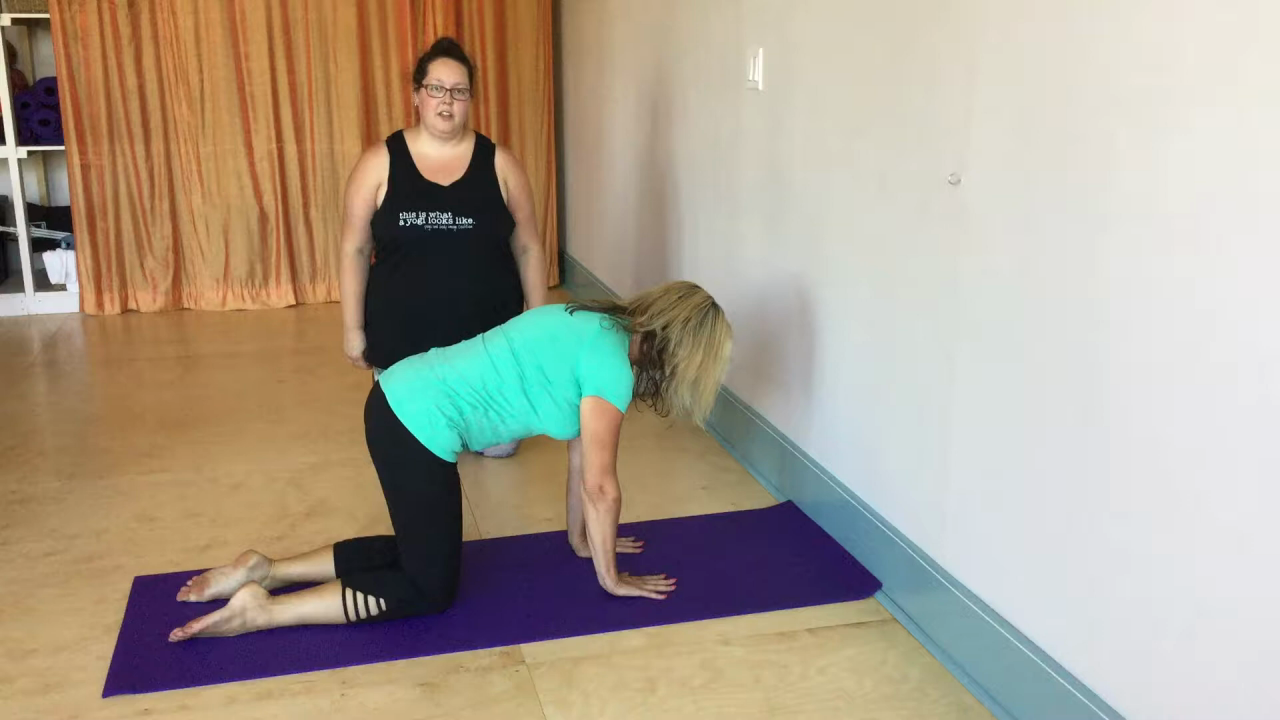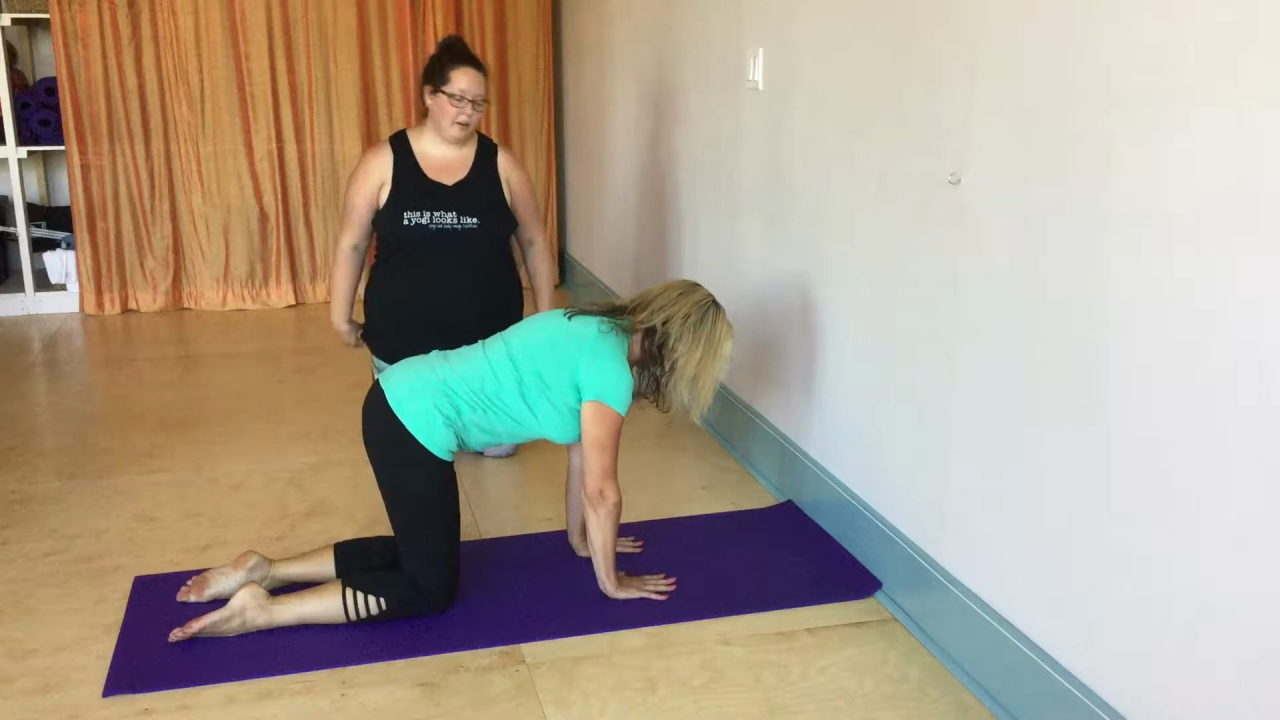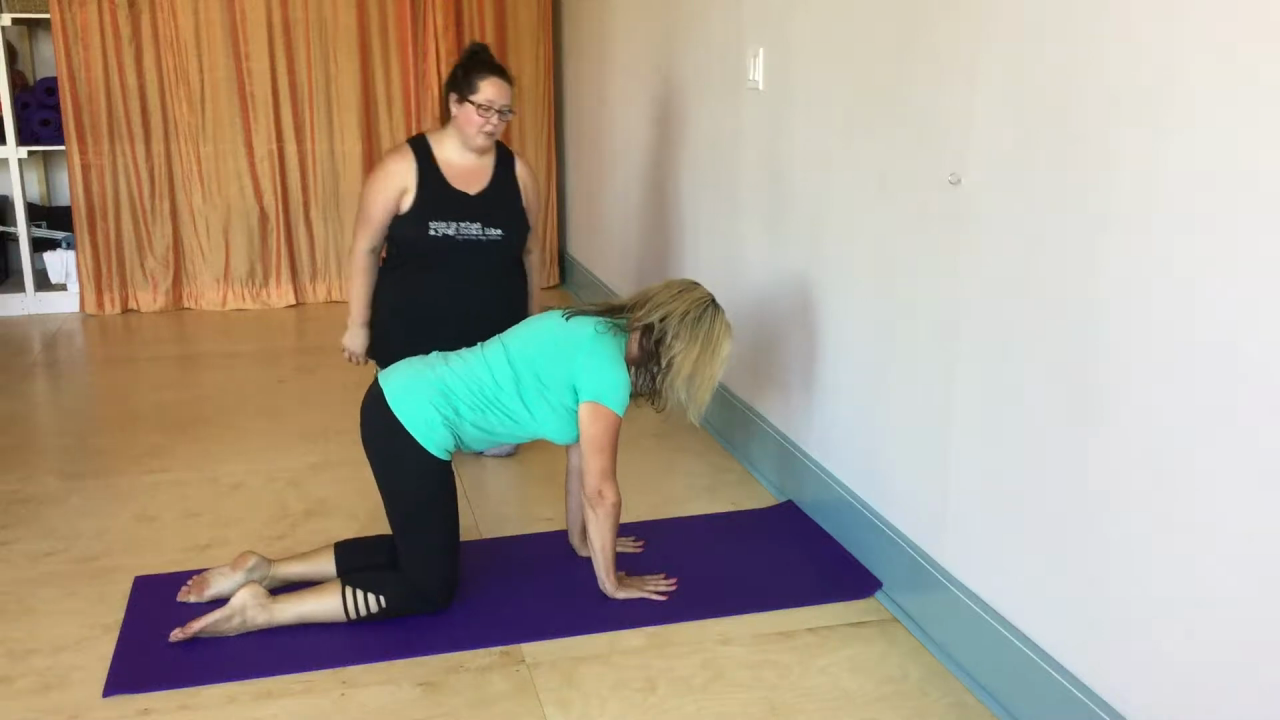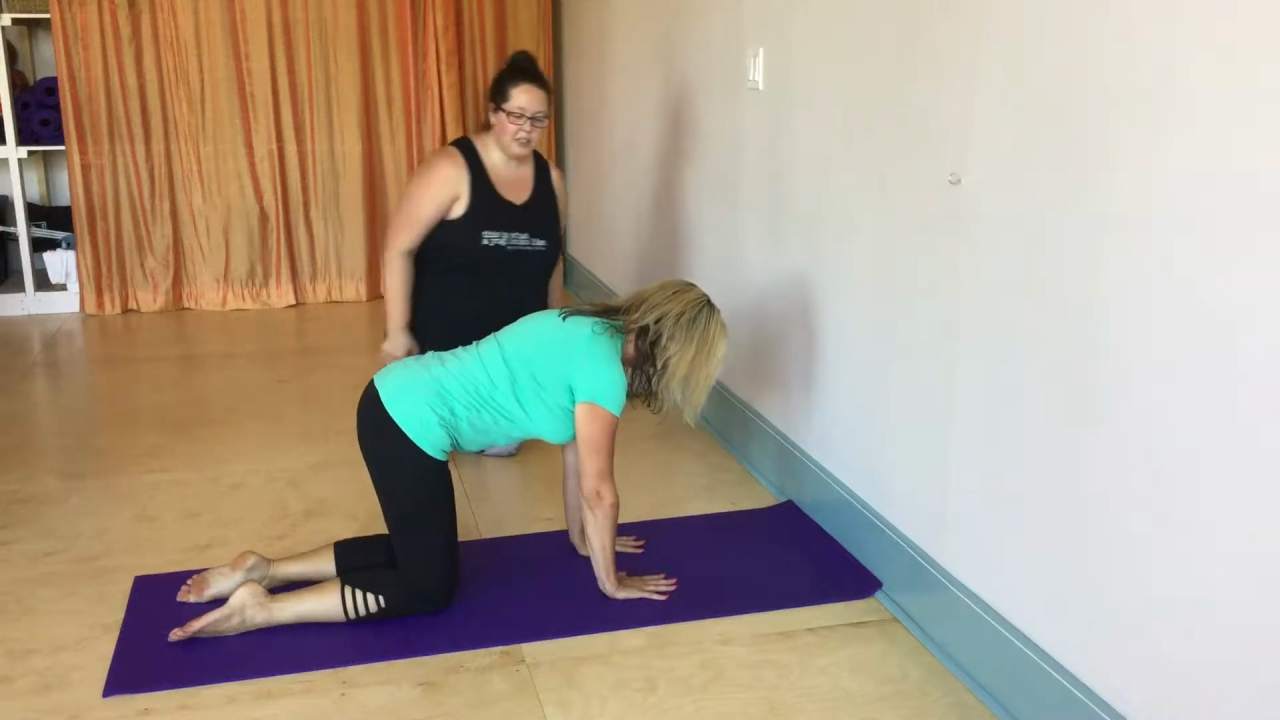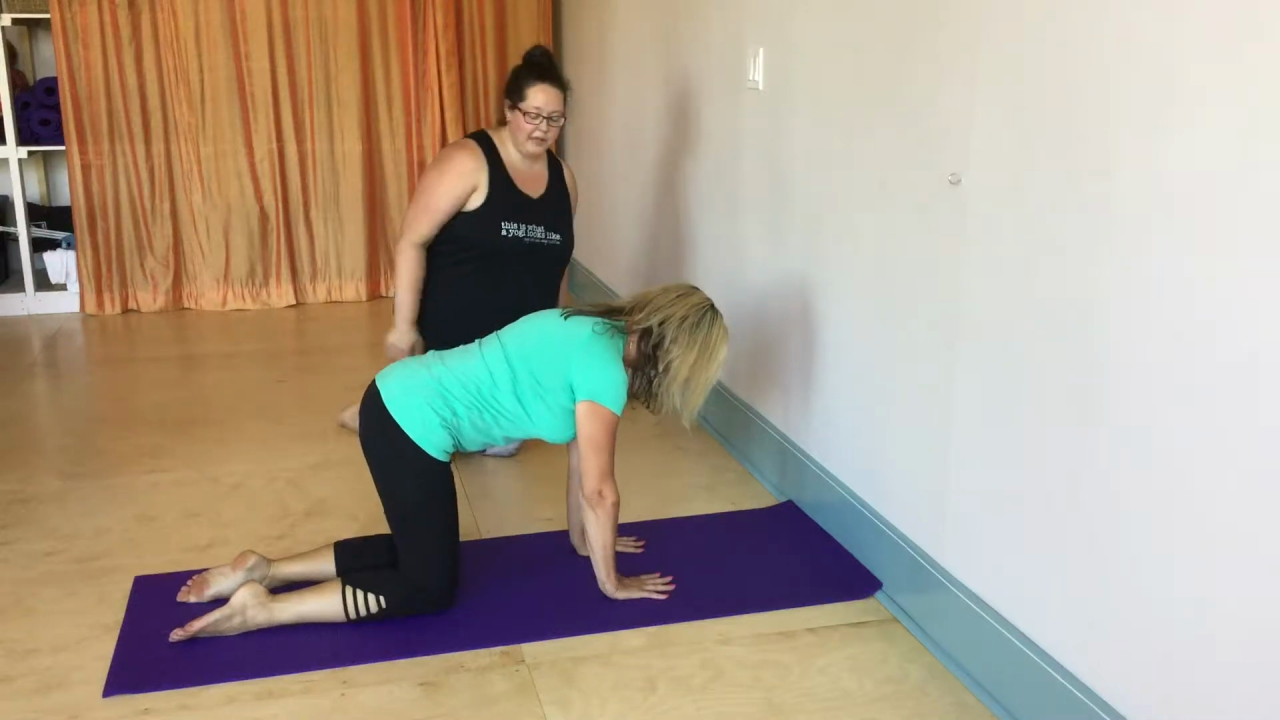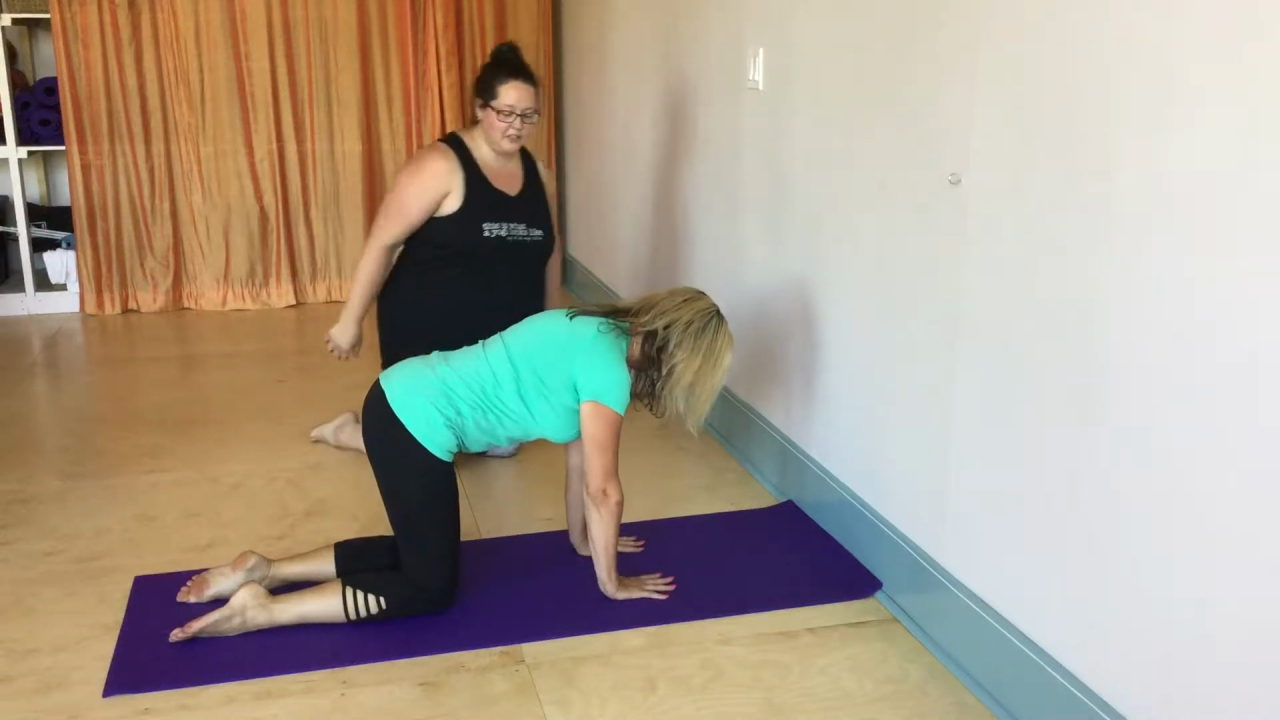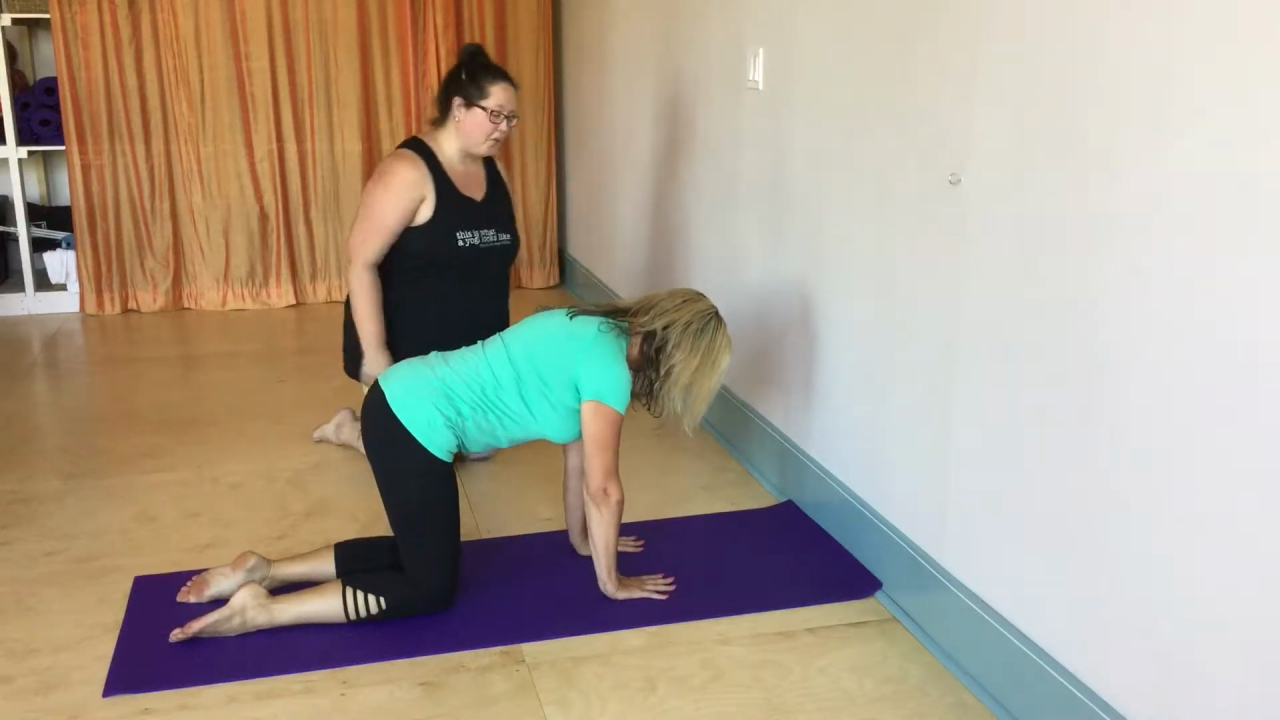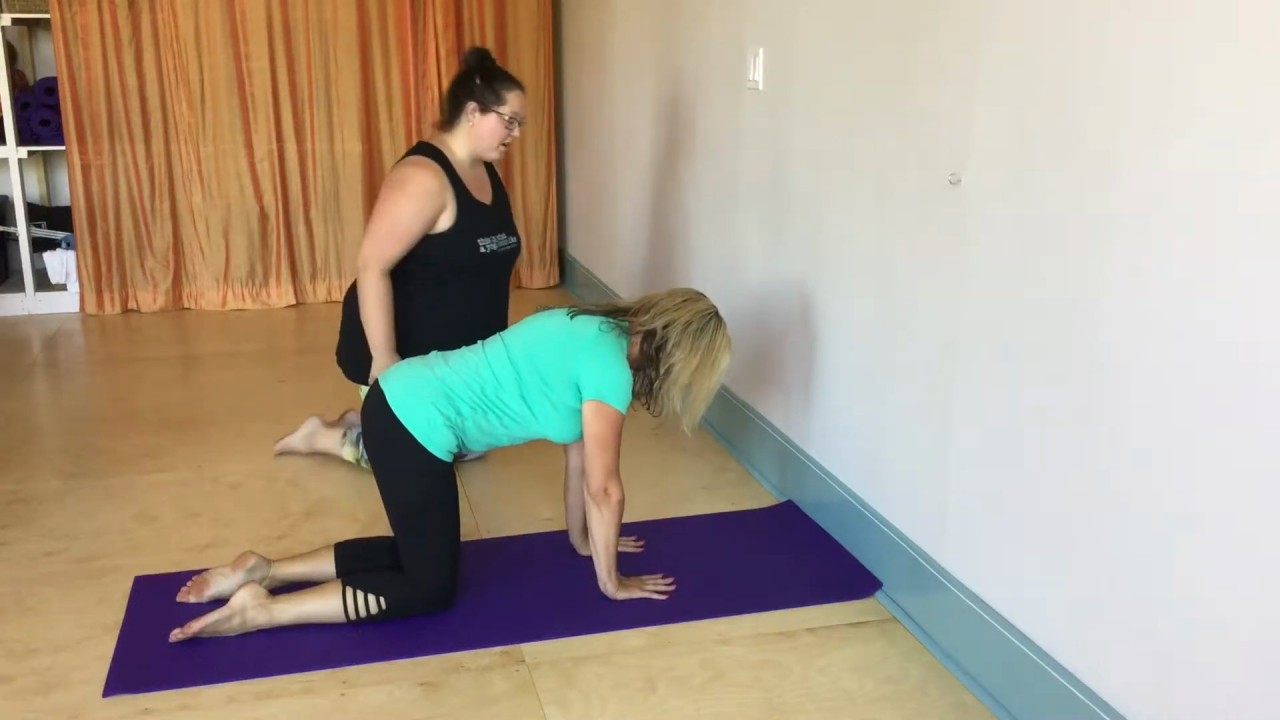
dt=0.3s
person 1, frame 1
left shoulder: (597, 331)
right shoulder: (612, 363)
left elbow: (580, 453)
right elbow: (600, 484)
left wrist: (580, 538)
right wrist: (611, 577)
left hip: (402, 401)
right hip: (419, 423)
left knee: (421, 550)
right knee: (431, 589)
left ankle: (263, 570)
right ankle: (259, 610)
person 1, frame 2
left shoulder: (599, 334)
right shoulder: (611, 366)
left elbow: (579, 454)
right elbow: (601, 488)
left wrist: (581, 540)
right wrist: (610, 580)
left hip: (399, 401)
right hip: (415, 423)
left knee: (420, 552)
right knee: (431, 590)
left ankle: (262, 571)
right ankle: (260, 611)
person 1, frame 3
left shoulder: (596, 333)
right shoulder: (609, 368)
left elbow: (577, 451)
right elbow: (600, 488)
left wrist: (581, 539)
right wrist: (610, 580)
left hip: (399, 401)
right hip: (413, 423)
left knee: (419, 550)
right knee: (431, 589)
left ankle: (260, 571)
right ankle: (259, 610)
person 1, frame 4
left shoulder: (594, 333)
right shoulder: (604, 367)
left elbow: (573, 451)
right elbow: (598, 489)
left wrist: (582, 538)
right wrist: (612, 581)
left hip: (394, 401)
right hip: (408, 423)
left knee: (418, 549)
right knee: (431, 588)
left ankle: (262, 570)
right ankle: (260, 609)
person 1, frame 5
left shoulder: (596, 334)
right shoulder: (605, 366)
left elbow: (579, 453)
right elbow: (599, 488)
left wrist: (582, 538)
right wrist: (611, 581)
left hip: (398, 401)
right hip: (411, 423)
left knee: (420, 550)
right knee: (431, 587)
left ankle: (261, 570)
right ankle: (259, 609)
person 1, frame 6
left shoulder: (600, 333)
right shoulder: (608, 366)
left elbow: (579, 455)
right elbow: (602, 488)
left wrist: (582, 538)
right wrist: (611, 580)
left hip: (400, 401)
right hip: (415, 423)
left knee: (420, 552)
right knee: (432, 588)
left ankle: (263, 570)
right ankle: (259, 608)
person 1, frame 7
left shoulder: (597, 334)
right shoulder: (610, 366)
left elbow: (577, 452)
right elbow: (603, 487)
left wrist: (581, 538)
right wrist: (611, 580)
left hip: (402, 401)
right hip: (415, 423)
left knee: (420, 552)
right knee: (432, 588)
left ankle: (262, 570)
right ankle: (260, 610)
person 1, frame 8
left shoulder: (599, 333)
right shoulder: (610, 365)
left elbow: (579, 454)
right elbow: (603, 487)
left wrist: (582, 538)
right wrist: (611, 581)
left hip: (401, 400)
right hip: (415, 423)
left knee: (421, 553)
right knee: (432, 589)
left ankle: (262, 570)
right ankle: (260, 610)
person 2, frame 1
left shoulder: (499, 163)
right shoulder: (380, 163)
left elbow: (528, 249)
right elbow: (354, 251)
right wrist: (352, 329)
left hip: (488, 337)
right hip: (403, 339)
left knee: (499, 445)
person 2, frame 2
left shoulder: (501, 163)
right shoulder: (383, 161)
left elbow: (534, 241)
right elbow: (351, 244)
left wrist: (546, 313)
right wrist: (340, 315)
left hip: (487, 336)
right hip: (404, 338)
left knee: (498, 444)
person 2, frame 3
left shoulder: (517, 171)
right shoulder: (404, 166)
left elbow: (529, 251)
right elbow: (366, 249)
left wrist: (532, 320)
right wrist: (357, 324)
left hip: (495, 339)
right hip: (413, 339)
left knee: (500, 445)
person 2, frame 4
left shoulder: (551, 179)
right shoulder: (451, 169)
left elbow: (552, 261)
right elbow: (399, 249)
right wrist: (397, 330)
right hip: (438, 338)
left knee: (502, 444)
person 2, frame 5
left shoulder: (562, 176)
right shoulder: (467, 162)
left elbow: (558, 259)
right elbow: (412, 241)
right wrist: (403, 324)
right hip: (444, 332)
left knee: (502, 444)
person 2, frame 6
left shoulder: (536, 172)
right shoulder: (441, 166)
left elbow: (547, 252)
right elbow: (381, 244)
right wrist: (350, 320)
right hip: (429, 338)
left knee: (502, 444)
right ankle: (349, 430)
person 2, frame 7
left shoulder: (491, 170)
right shoulder: (408, 172)
right elbow: (361, 262)
right wrist: (373, 350)
right hip: (407, 352)
right ankle: (350, 427)
person 2, frame 8
left shoulder: (485, 171)
right shoulder: (422, 178)
right elbow: (372, 268)
right wrist: (383, 356)
left hip: (461, 353)
right hip: (408, 353)
